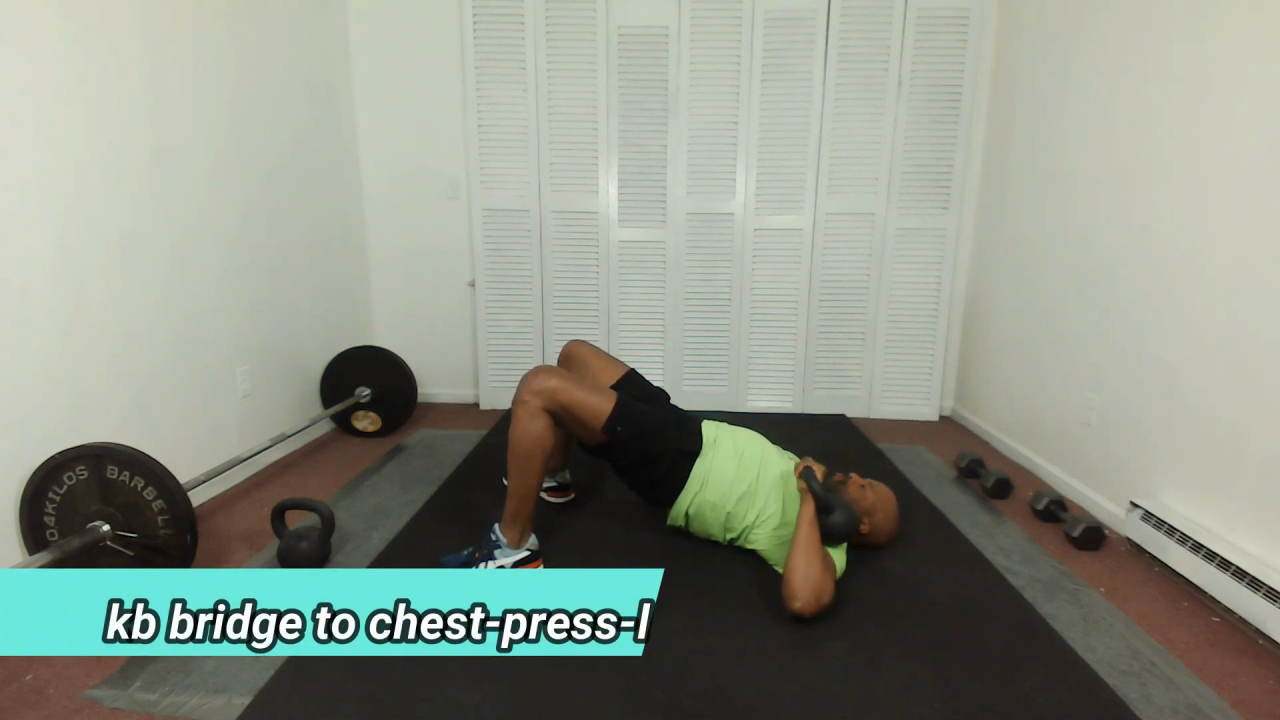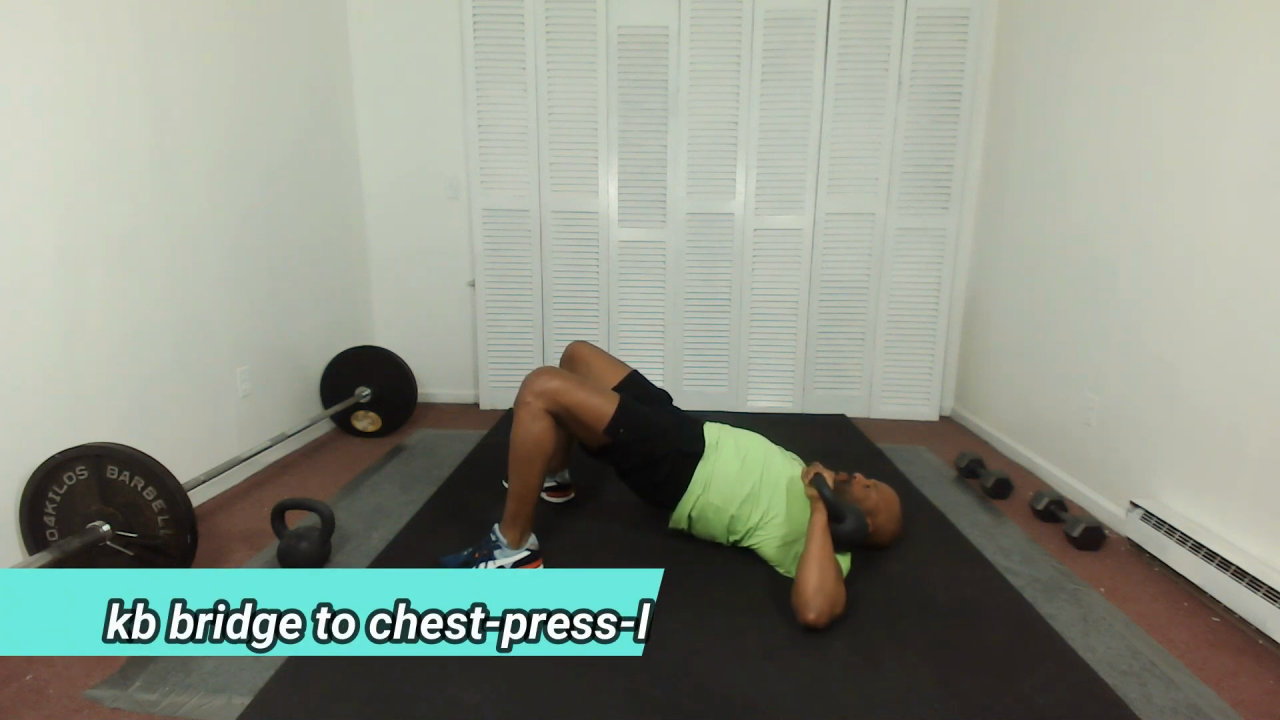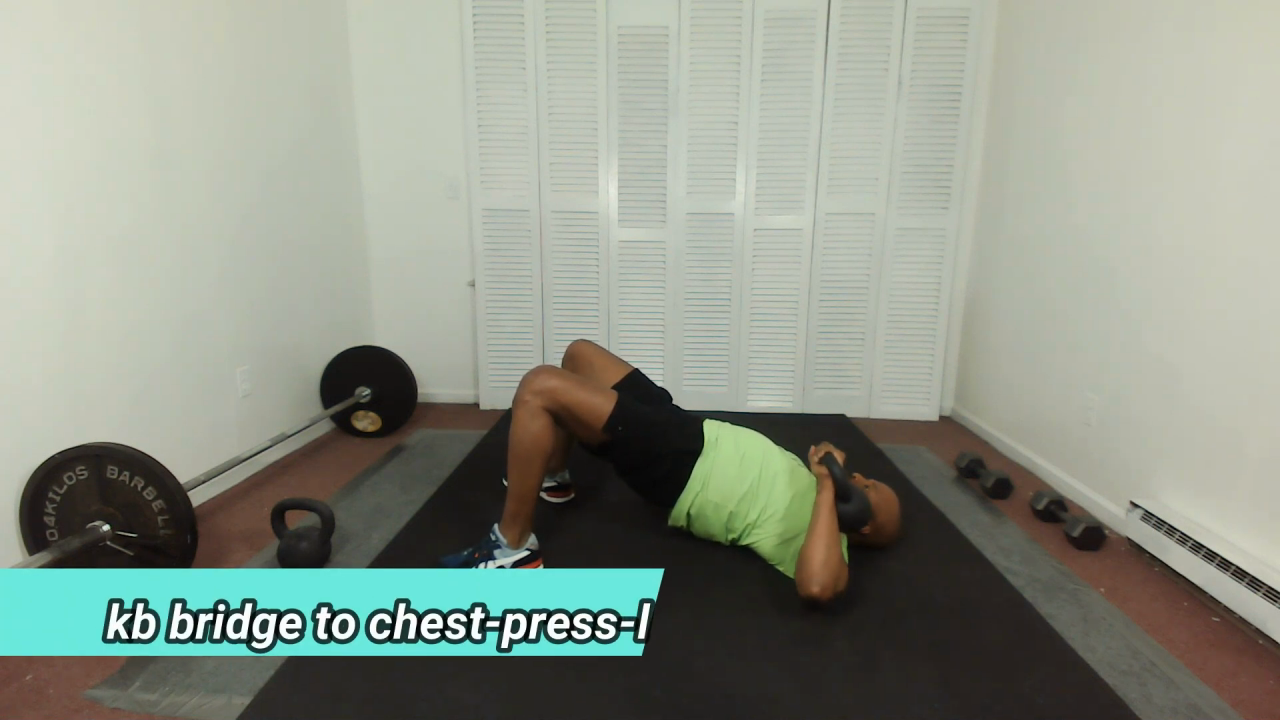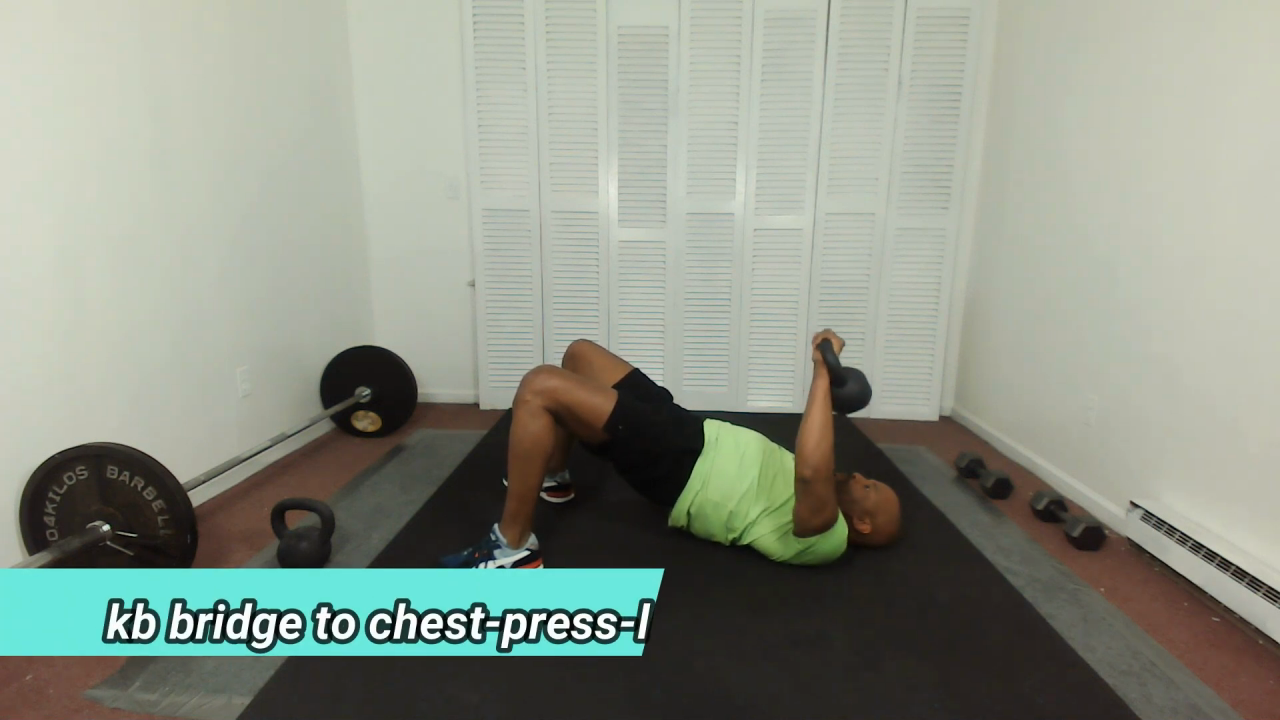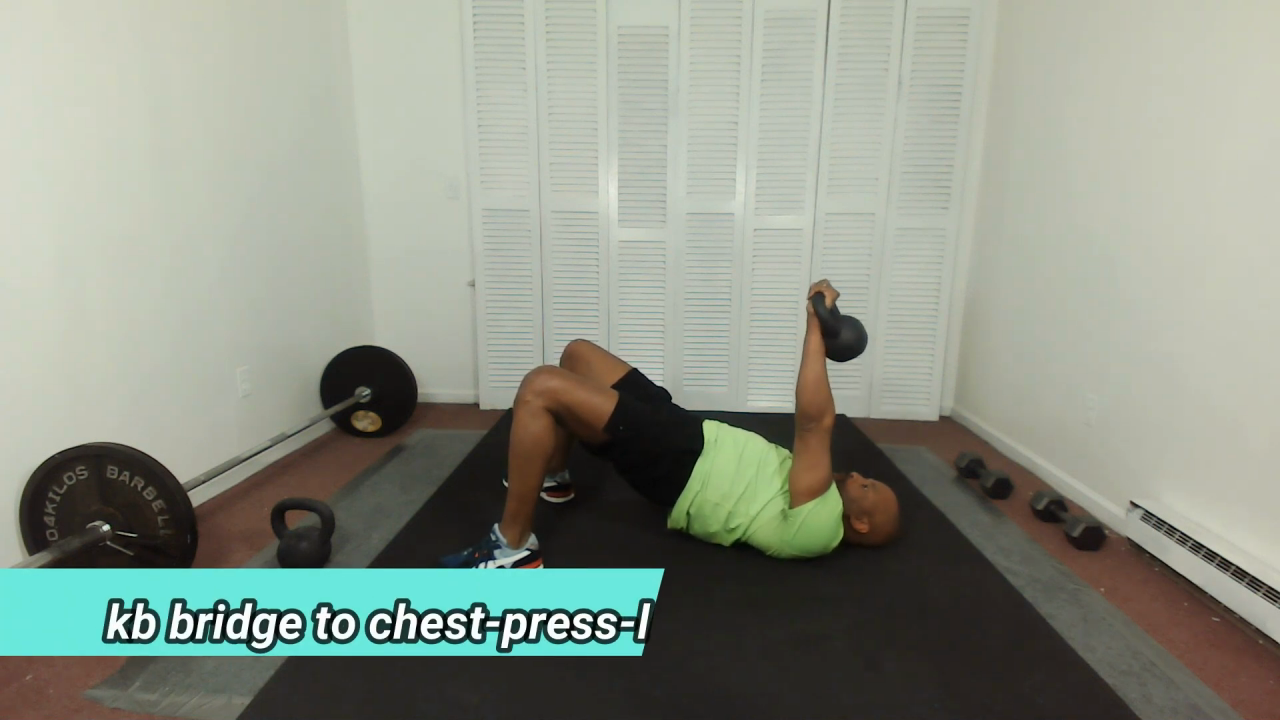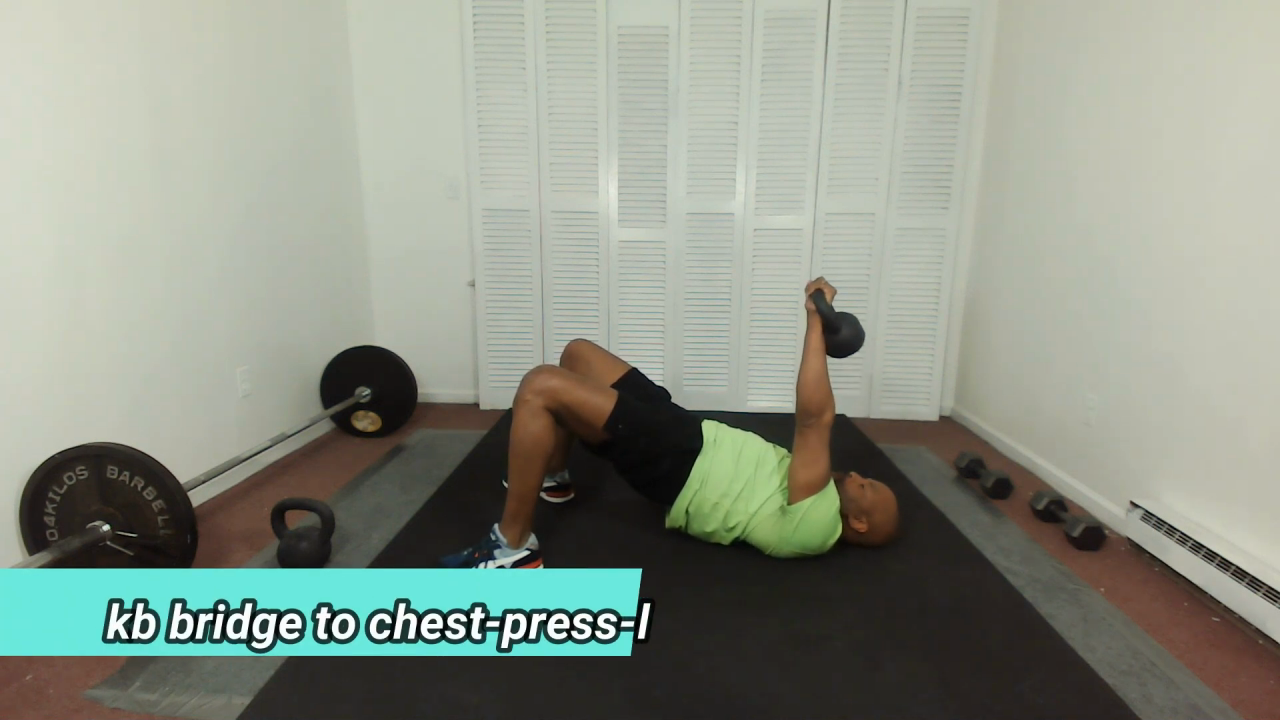
dt=0.4s
person 1, frame 1
left shoulder: (827, 544)
right shoulder: (819, 505)
left elbow: (803, 600)
left wrist: (808, 499)
left hip: (674, 466)
right hip: (689, 434)
left knee: (539, 388)
right knee: (575, 354)
left ankle: (513, 546)
right ankle: (553, 477)
person 1, frame 2
left shoulder: (830, 546)
right shoulder: (808, 483)
left elbow: (814, 611)
left wrist: (820, 508)
left hip: (676, 468)
right hip: (690, 435)
left knee: (541, 389)
right knee: (578, 354)
left ankle: (513, 545)
right ankle: (553, 478)
person 1, frame 3
left shoulder: (824, 532)
right shoulder: (811, 493)
left elbow: (817, 586)
left wrist: (827, 486)
left hip: (675, 466)
right hip: (690, 432)
left knee: (538, 388)
right knee: (580, 353)
left ankle: (513, 545)
right ankle: (552, 477)
person 1, frame 4
left shoulder: (826, 535)
right shoulder: (817, 499)
left elbow: (811, 469)
left wrist: (823, 372)
left hip: (677, 467)
right hip: (692, 435)
left knee: (540, 388)
right knee: (580, 353)
left ankle: (513, 546)
right ankle: (552, 478)
person 1, frame 5
left shoulder: (820, 524)
right shoulder: (823, 505)
left elbow: (815, 420)
left wrist: (815, 323)
left hip: (675, 466)
right hip: (687, 434)
left knee: (540, 389)
right knee: (578, 353)
left ankle: (514, 545)
right ankle: (552, 477)
person 1, frame 6
left shoulder: (818, 523)
right shoulder: (823, 509)
left elbow: (814, 417)
left wrist: (815, 320)
left hip: (675, 466)
right hip: (687, 434)
left knee: (540, 388)
right knee: (578, 353)
left ankle: (513, 546)
right ankle: (552, 477)
